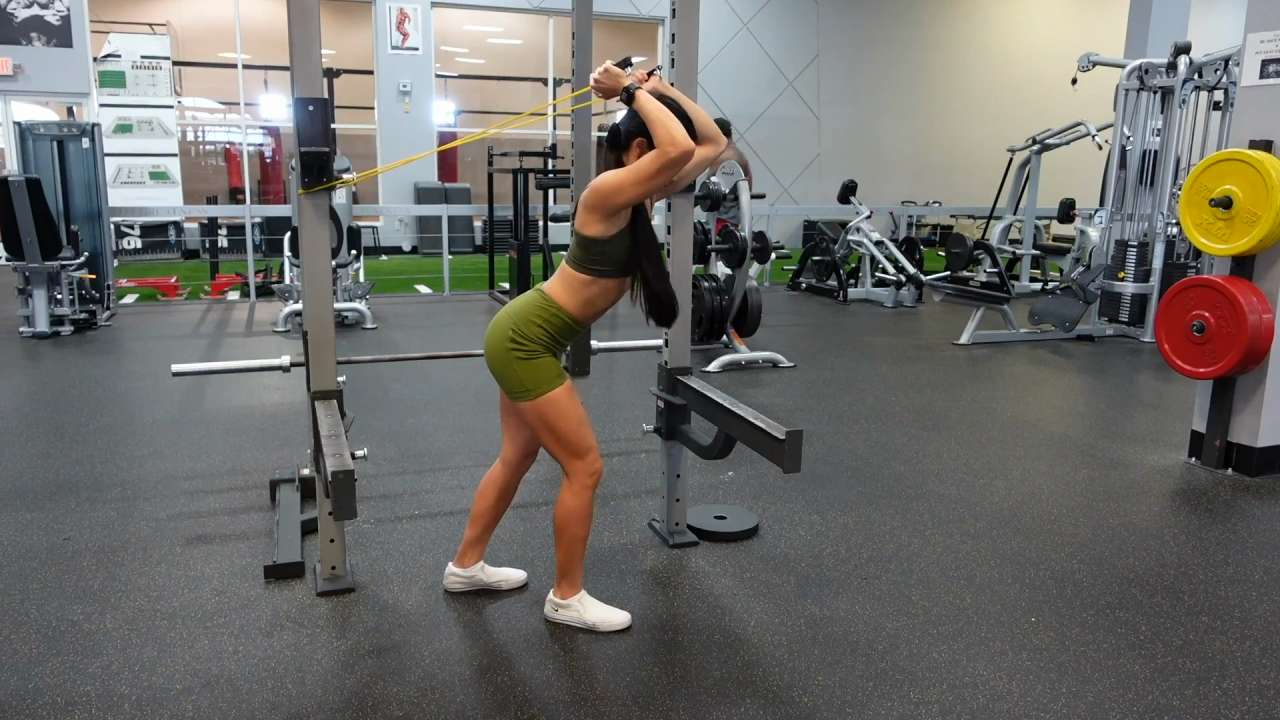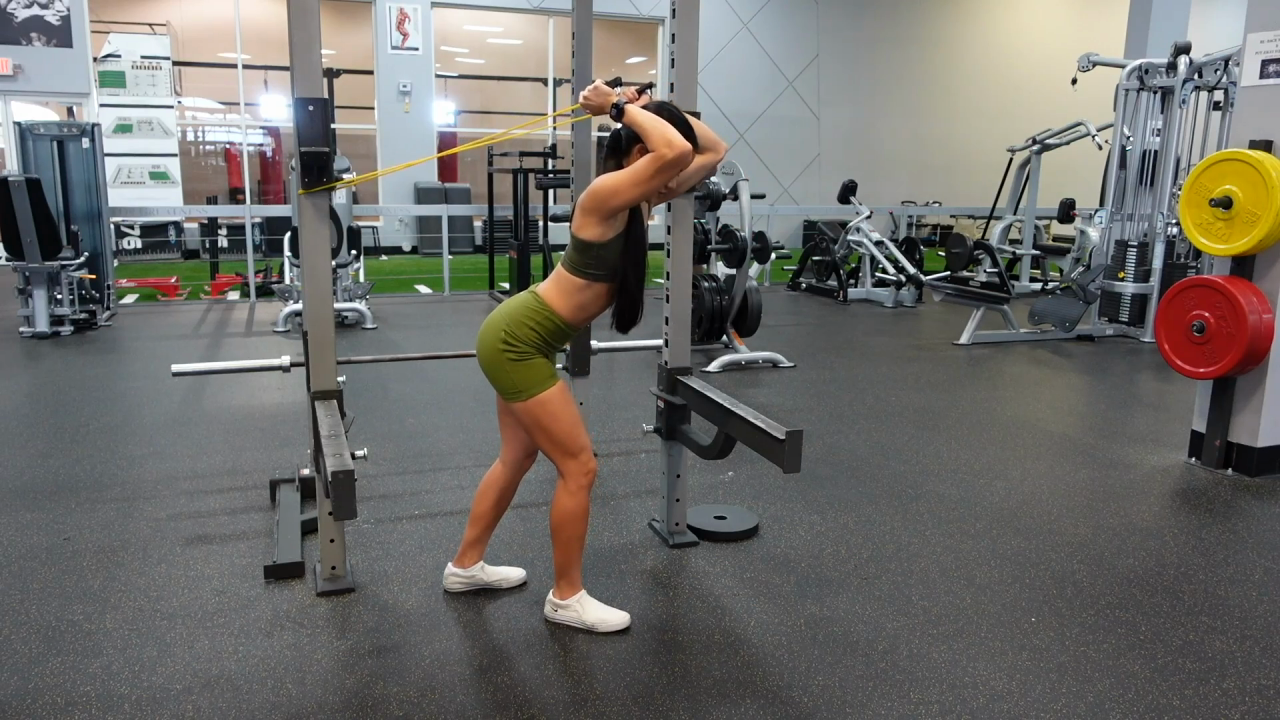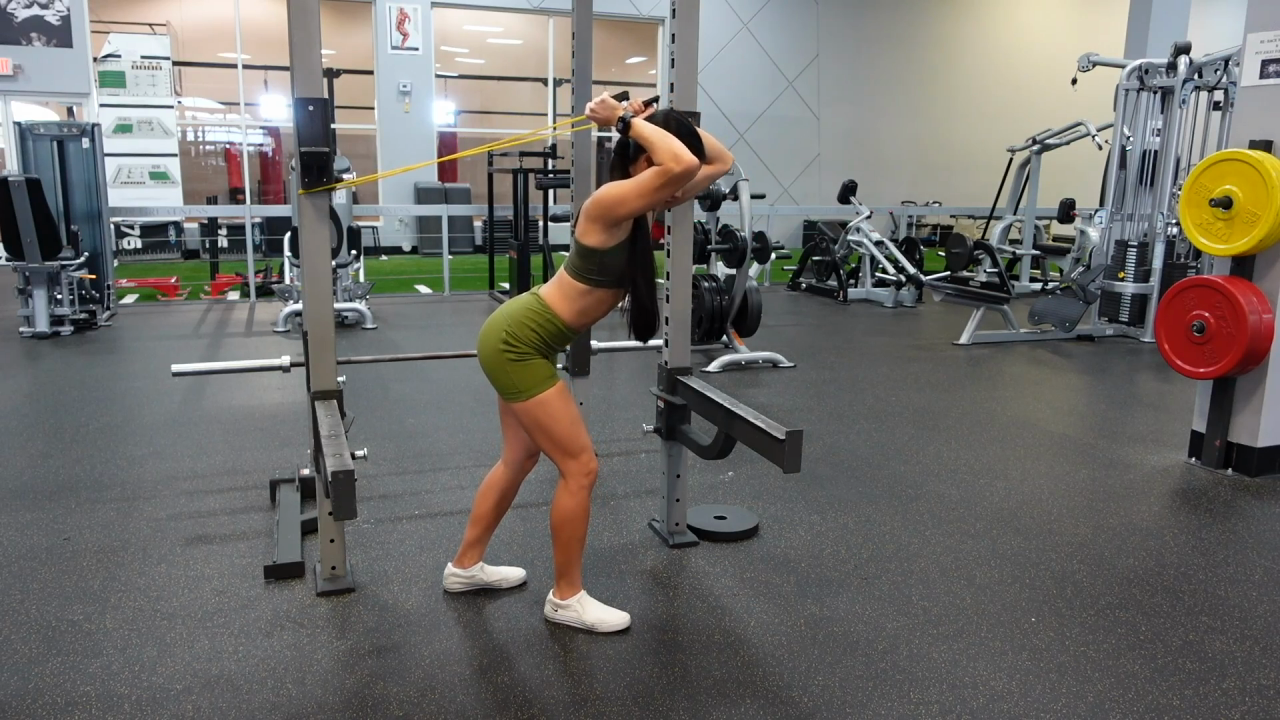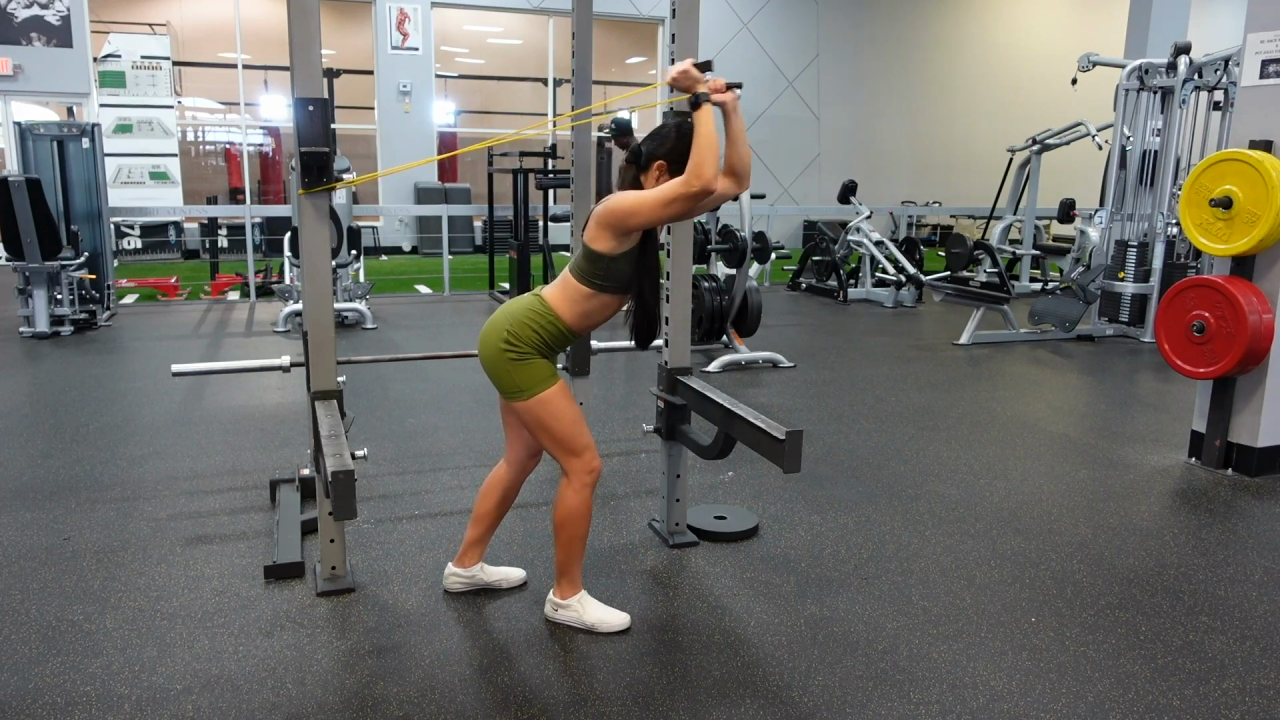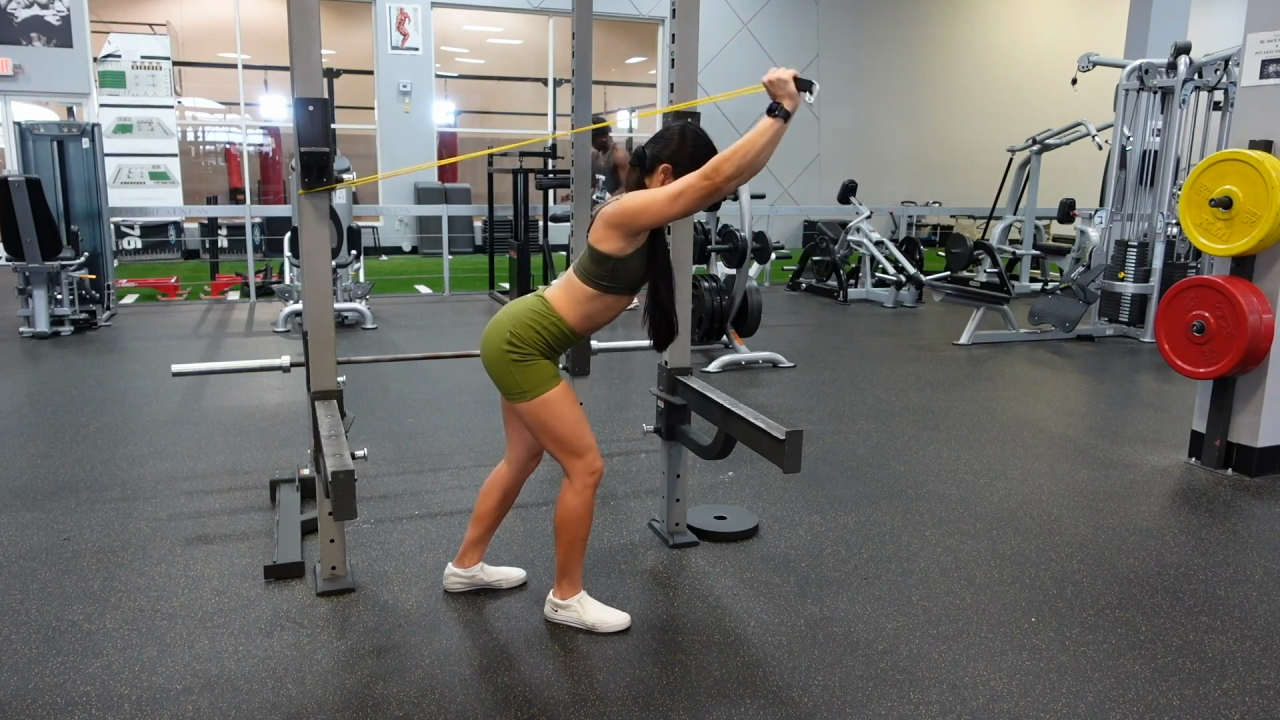
dt=0.4s
person 1, frame 1
left shoulder: (643, 194)
right shoulder: (609, 191)
left elbow: (712, 144)
right elbow: (681, 148)
left wrist: (657, 90)
right wrist: (632, 91)
left hip: (522, 333)
right hip: (525, 340)
left knee: (517, 457)
right knee: (584, 467)
left ankle: (466, 566)
right ankle: (567, 598)
person 1, frame 2
left shoulder: (639, 199)
right shoulder: (606, 195)
left elbow: (713, 150)
right elbow: (677, 150)
left wrist: (639, 107)
right wrist: (622, 107)
left hip: (516, 335)
right hip: (517, 341)
left knee: (517, 458)
right knee: (579, 467)
left ankle: (465, 566)
right ankle: (567, 597)
person 1, frame 3
left shoulder: (641, 207)
right shoulder: (610, 203)
left elbow: (718, 161)
right elbow: (680, 167)
left wrist: (645, 117)
right wrist: (625, 120)
left hip: (518, 335)
right hip: (517, 342)
left knee: (519, 458)
right knee: (580, 467)
left ankle: (465, 566)
right ankle: (566, 597)
person 1, frame 4
left shoulder: (647, 208)
right shoulder: (622, 211)
left elbow: (733, 181)
right elbow: (702, 183)
left wrist: (724, 105)
right wrist: (703, 100)
left hip: (518, 336)
right hip: (518, 342)
left knee: (521, 459)
right knee: (582, 466)
left ankle: (466, 567)
right ankle: (567, 597)
person 1, frame 5
left shoulder: (648, 211)
right shoulder: (626, 213)
left elbow: (735, 173)
right elbow: (718, 173)
left wrist: (782, 115)
right wrist: (780, 110)
left hip: (521, 336)
right hip: (521, 343)
left knee: (523, 458)
right knee: (585, 467)
left ankle: (466, 566)
right ankle: (567, 598)
